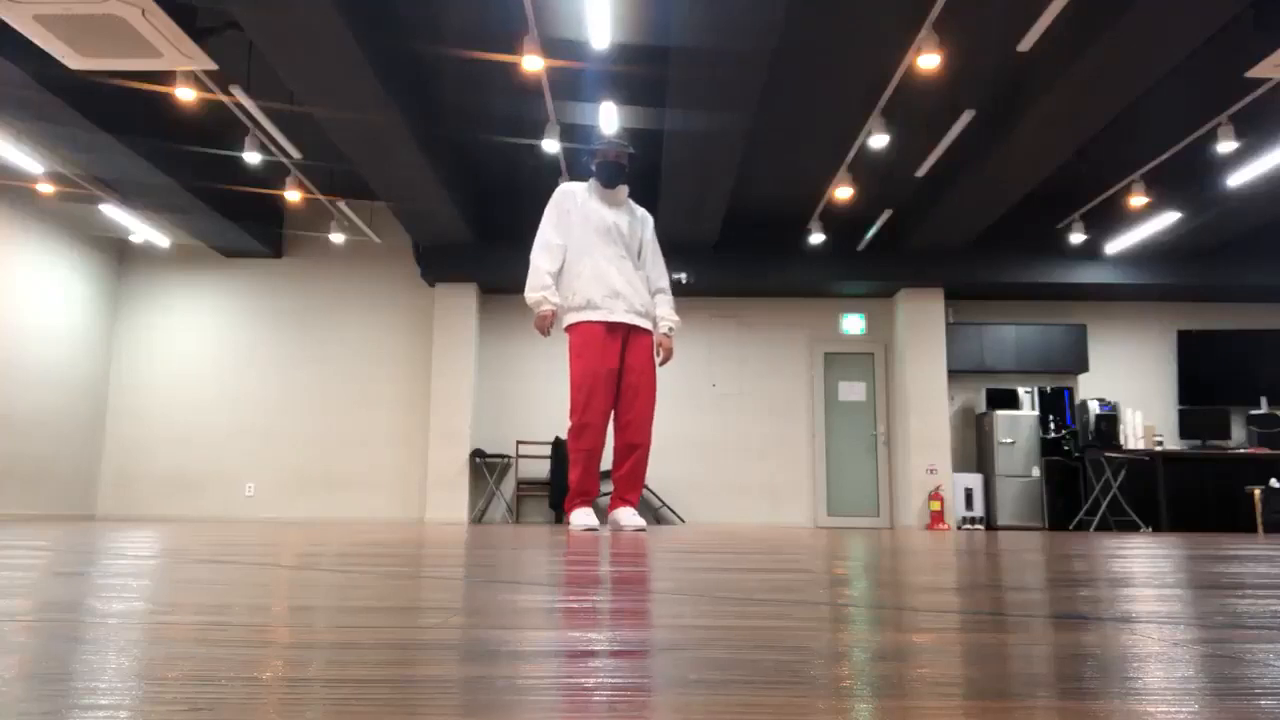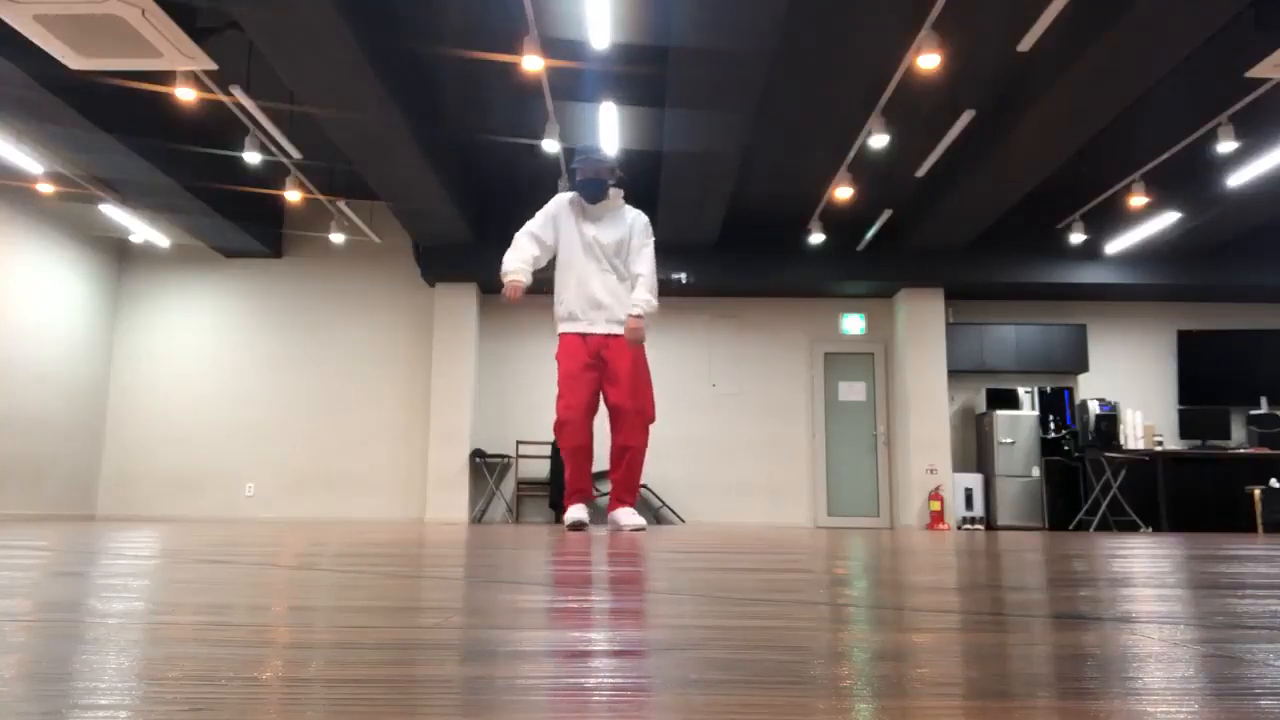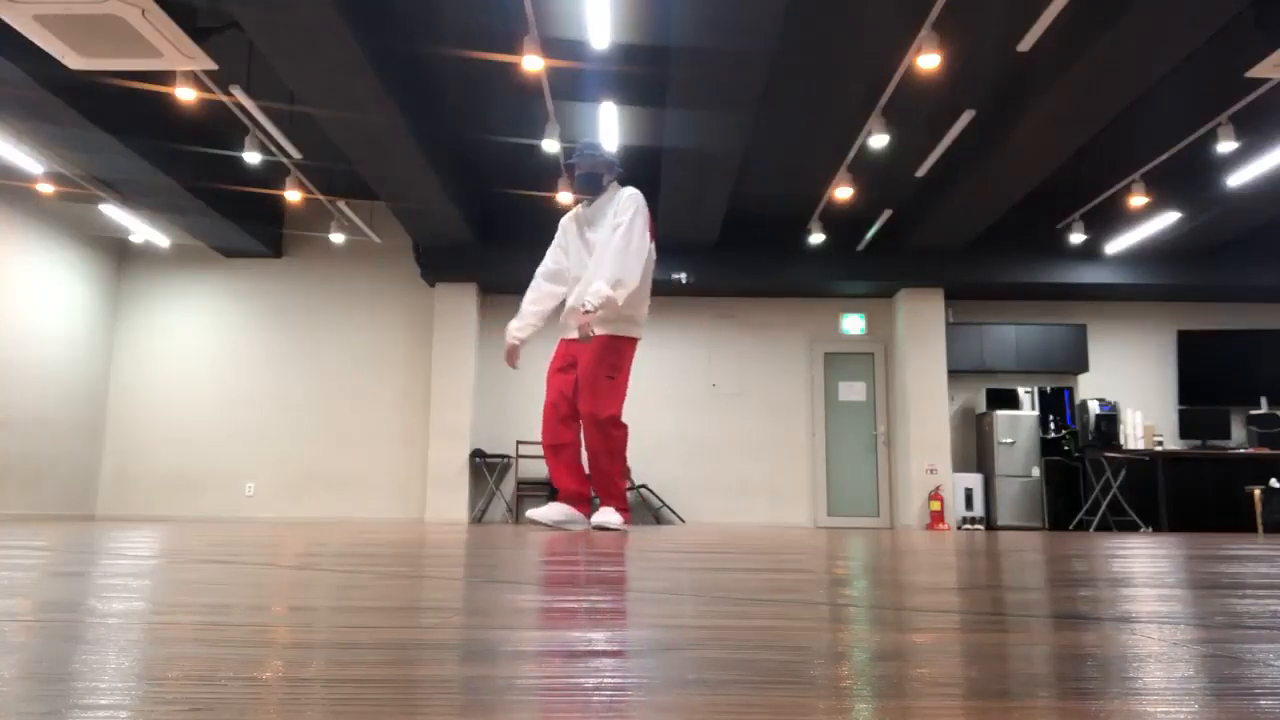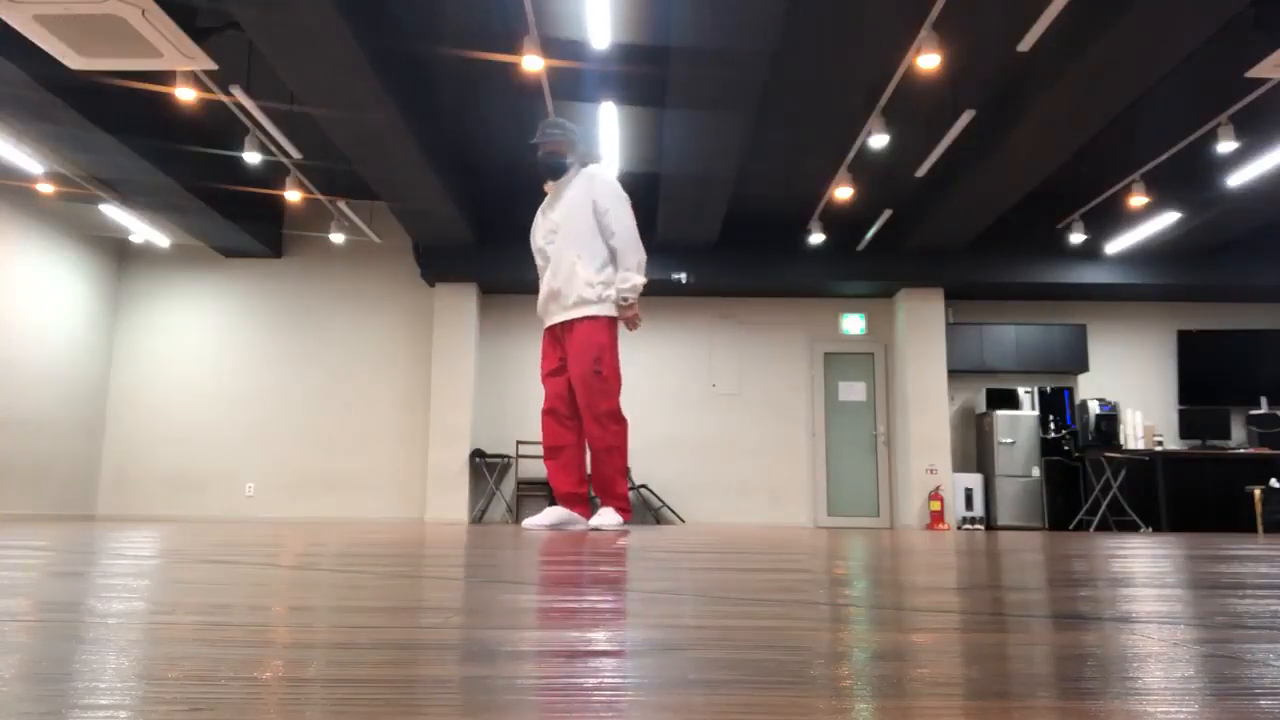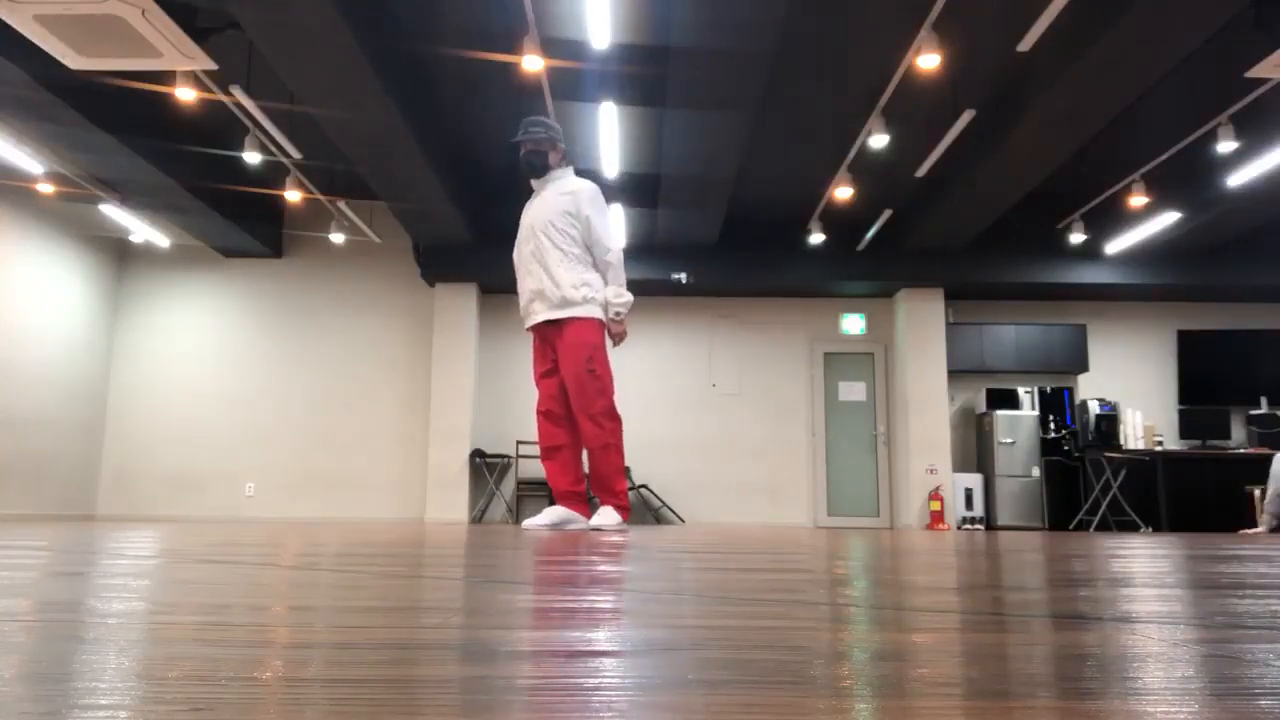
dt=1s
person 1, frame 1
left shoulder: (641, 217)
right shoulder: (569, 196)
left elbow: (656, 274)
right elbow: (547, 248)
left wrist: (665, 325)
right wrist: (544, 298)
left hip: (638, 322)
right hip: (589, 317)
left knee: (638, 416)
right knee: (589, 411)
left ankle: (624, 503)
right ankle: (580, 503)
person 1, frame 2
left shoulder: (634, 219)
right shoulder: (562, 207)
left elbow: (644, 269)
right elbow: (530, 238)
left wrist: (637, 310)
right wrist: (516, 270)
left hip: (622, 332)
right hip: (576, 331)
left knee: (634, 414)
right knee: (572, 415)
left ankle: (622, 503)
right ankle: (577, 500)
person 1, frame 3
left shoulder: (629, 201)
right shoulder: (571, 221)
left elbow: (621, 262)
right elbow: (549, 279)
left wrist: (592, 305)
right wrist: (517, 331)
left hip: (614, 328)
right hip: (573, 332)
left knee: (599, 415)
right knee: (558, 417)
left ankle: (612, 505)
right ankle: (572, 502)
person 1, frame 4
left shoulder: (595, 180)
right shoulder: (545, 208)
left elbow: (625, 237)
left wrist: (627, 295)
right wrist: (550, 308)
left hip: (591, 311)
right hip: (554, 318)
left knee: (599, 408)
right knee: (557, 413)
left ankle: (614, 506)
right ankle: (571, 504)
person 1, frame 5
left shoulder: (580, 191)
right shoulder: (533, 203)
left elbow: (607, 252)
left wrist: (617, 310)
right wrist: (531, 312)
left hip: (578, 314)
right hip: (543, 320)
left knee: (594, 407)
right knee: (552, 412)
left ankle: (613, 504)
right ankle: (569, 504)
